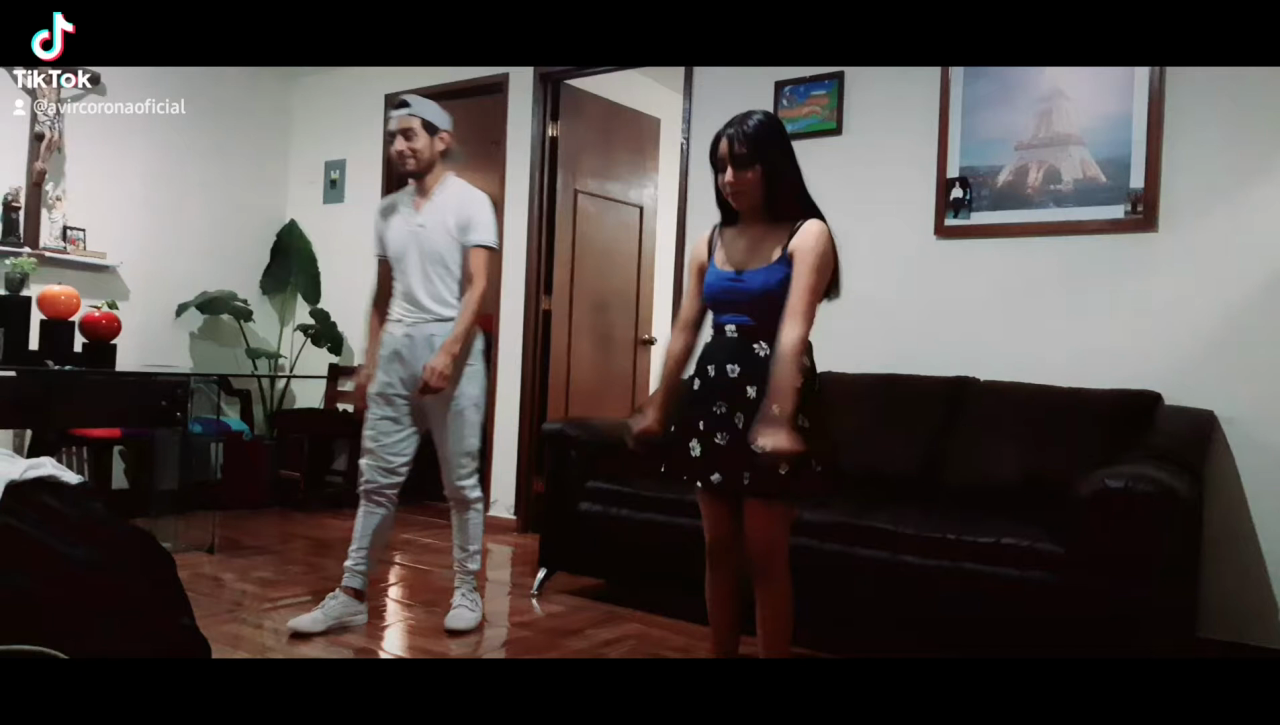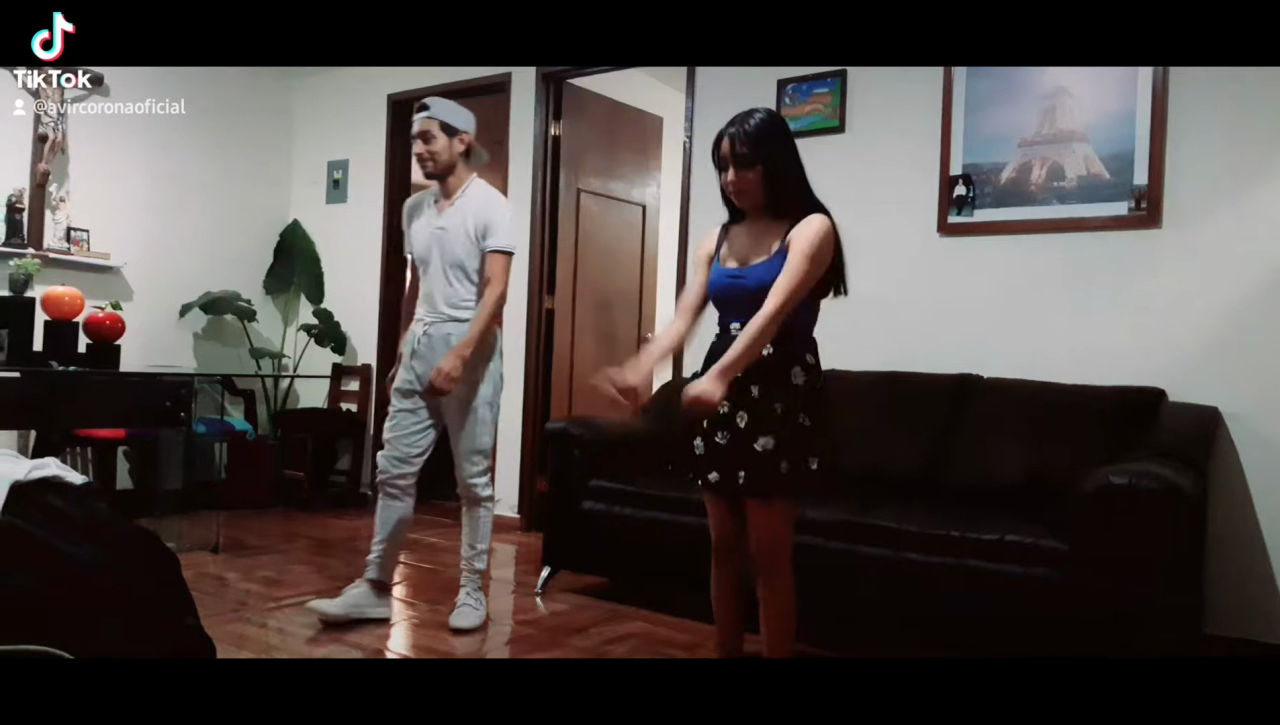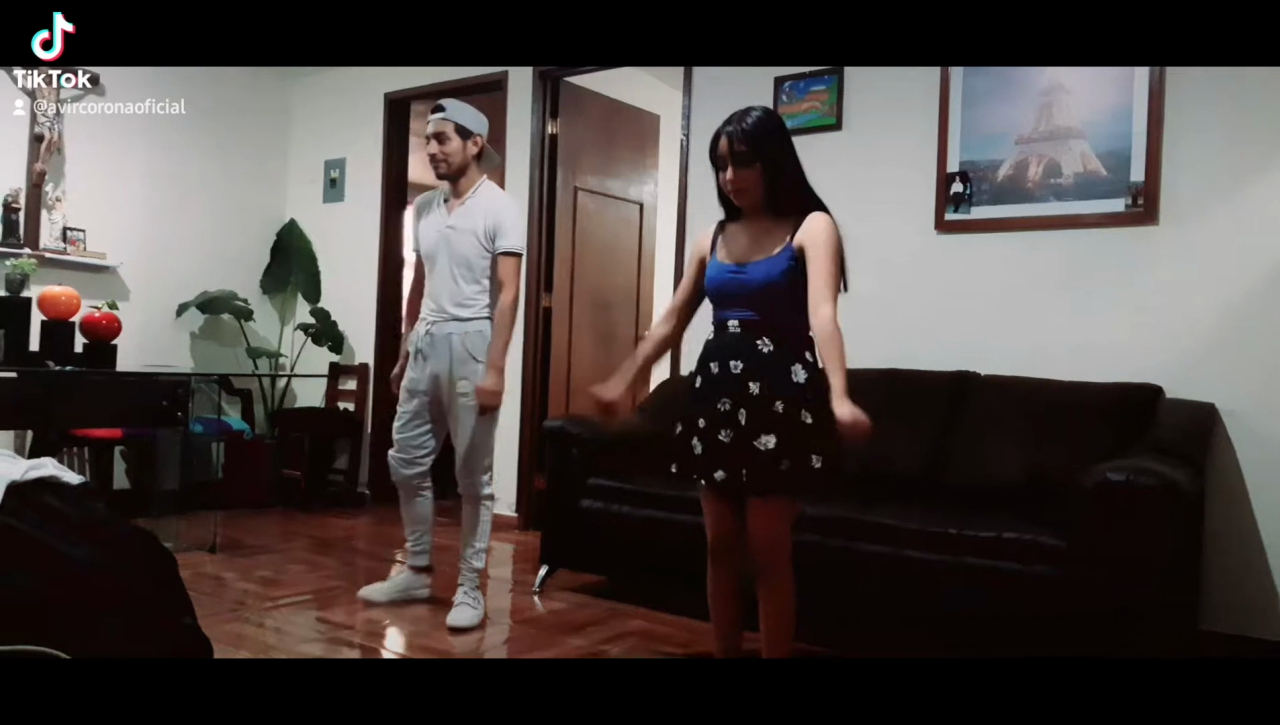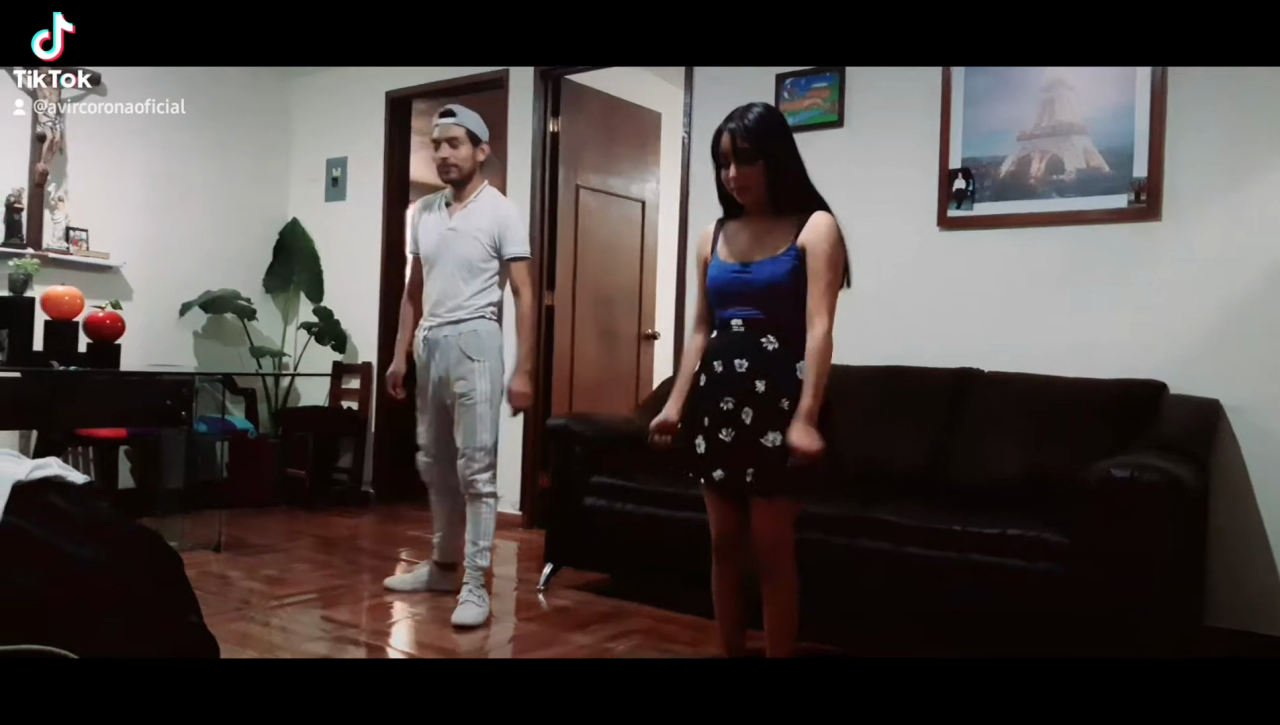
dt=0.2s
person 1, frame 1
left shoulder: (809, 235)
right shoulder: (710, 242)
left elbow: (792, 331)
right elbow: (685, 329)
left wrist: (779, 419)
right wrist: (656, 408)
left hip: (768, 397)
right hip: (713, 392)
left knee: (765, 553)
right knee: (719, 547)
left ankle: (772, 660)
right ankle: (721, 657)
person 1, frame 2
left shoulder: (811, 229)
right shoulder: (719, 240)
left elbow: (772, 311)
right elbow: (684, 315)
left wrist: (720, 377)
right wrist: (636, 373)
left hip: (776, 394)
right hip: (721, 395)
left knee: (769, 552)
right knee: (724, 545)
left ankle: (776, 653)
right ankle: (726, 654)
person 1, frame 3
left shoulder: (812, 228)
right shoulder: (715, 237)
left elbow: (821, 315)
right elbow: (673, 320)
left wrist: (837, 395)
right wrist: (623, 380)
left hip: (775, 392)
right hip: (715, 389)
left knee: (767, 549)
right knee: (720, 544)
left ankle: (776, 657)
right ankle: (723, 655)
person 1, frame 4
left shoulder: (814, 228)
right shoulder: (715, 236)
left elbow: (819, 327)
left wrist: (806, 418)
right wrist: (677, 401)
left hip: (778, 392)
right hip: (719, 392)
left knee: (773, 547)
right knee: (726, 543)
left ankle: (778, 657)
right ankle: (731, 656)
person 2, frame 1
left shoulder: (470, 203)
right shoulder: (387, 210)
left elbow: (478, 285)
left wrist: (448, 351)
right wrist: (370, 360)
left hip: (451, 350)
right hip: (397, 349)
left knee: (461, 481)
right knee: (377, 478)
left ankle: (466, 591)
right ankle: (351, 595)
person 2, frame 2
left shoulder: (491, 206)
right shoulder: (415, 209)
left elbow: (495, 290)
left wrist: (461, 355)
right wrist: (406, 348)
left hip: (469, 348)
right hip: (419, 345)
left knee: (472, 477)
right knee: (395, 467)
left ankle: (472, 590)
right ankle: (374, 588)
person 2, frame 3
left shoulder: (500, 208)
right shoulder: (423, 209)
left elbow: (508, 293)
left wrist: (493, 368)
right wrist: (405, 351)
left hip: (470, 344)
right hip: (425, 344)
left knee: (473, 475)
right knee: (405, 462)
left ankle: (470, 588)
right ankle: (416, 572)
person 2, frame 4
left shoulder: (501, 213)
right shoulder: (421, 212)
left elbow: (523, 295)
left wrist: (523, 370)
right wrist: (399, 353)
left hip: (474, 345)
right hip: (429, 346)
left knee: (475, 471)
right knee: (434, 467)
left ankle: (474, 585)
right ankle: (444, 565)
